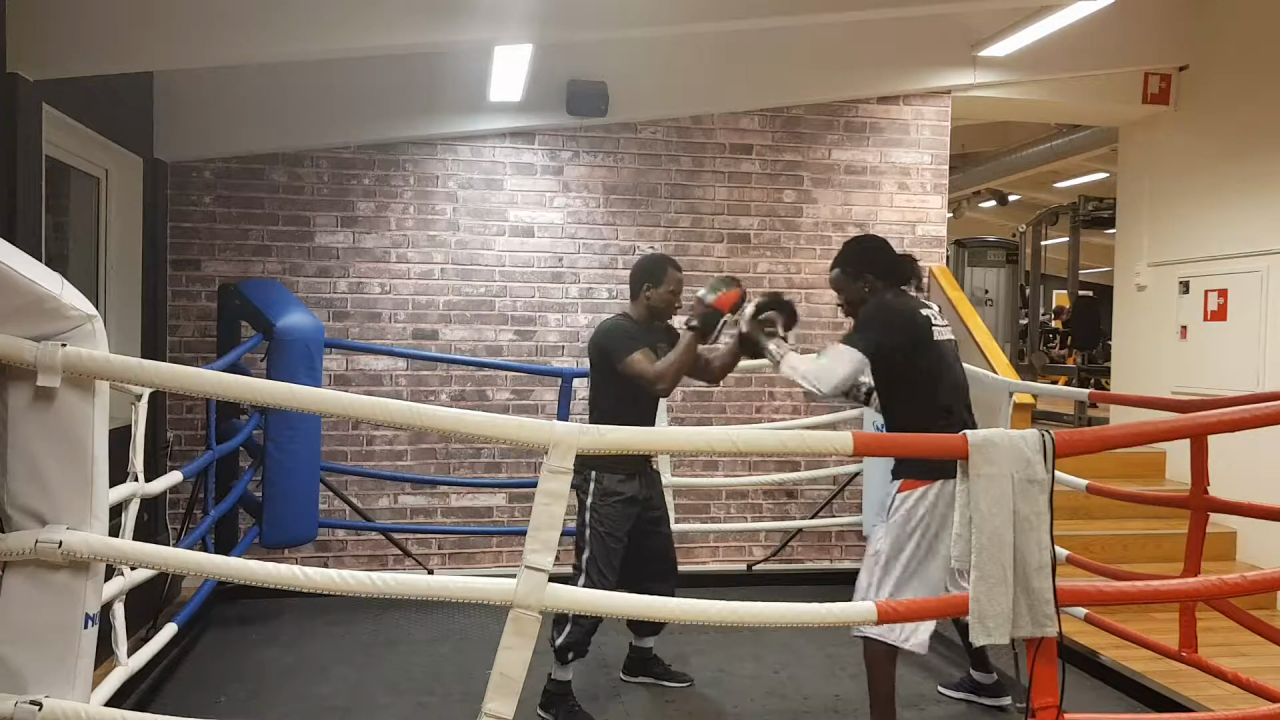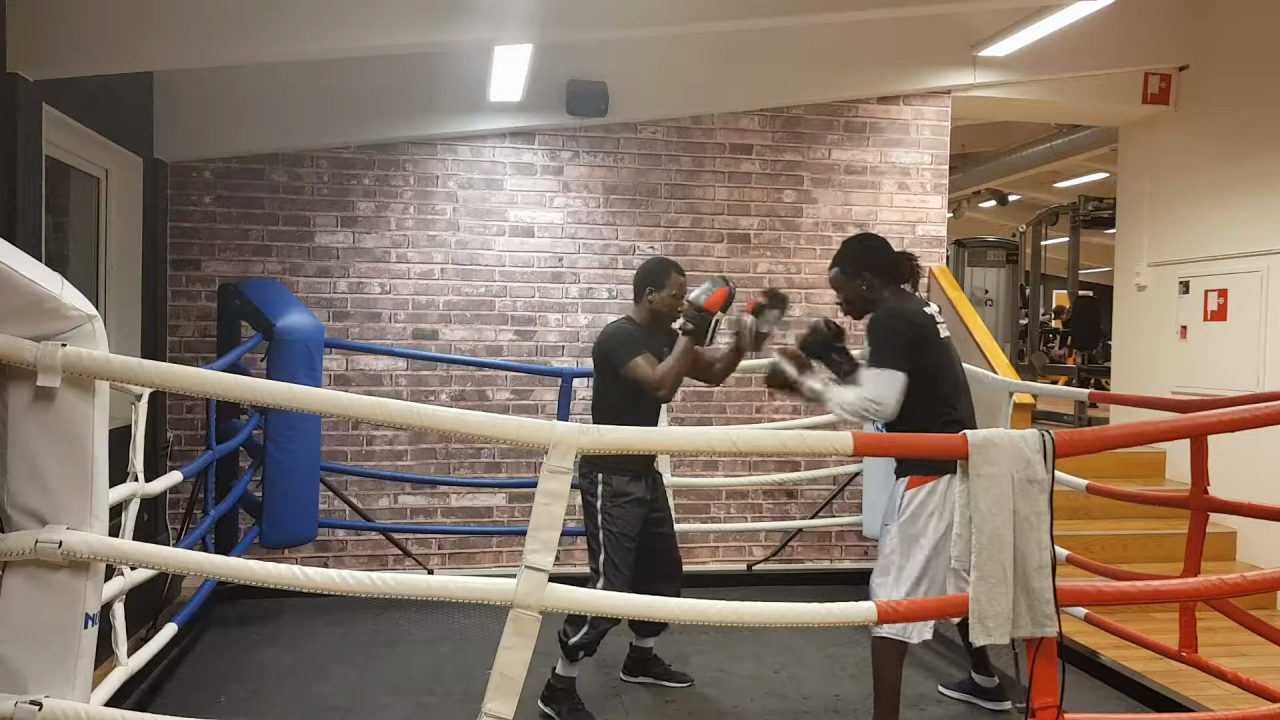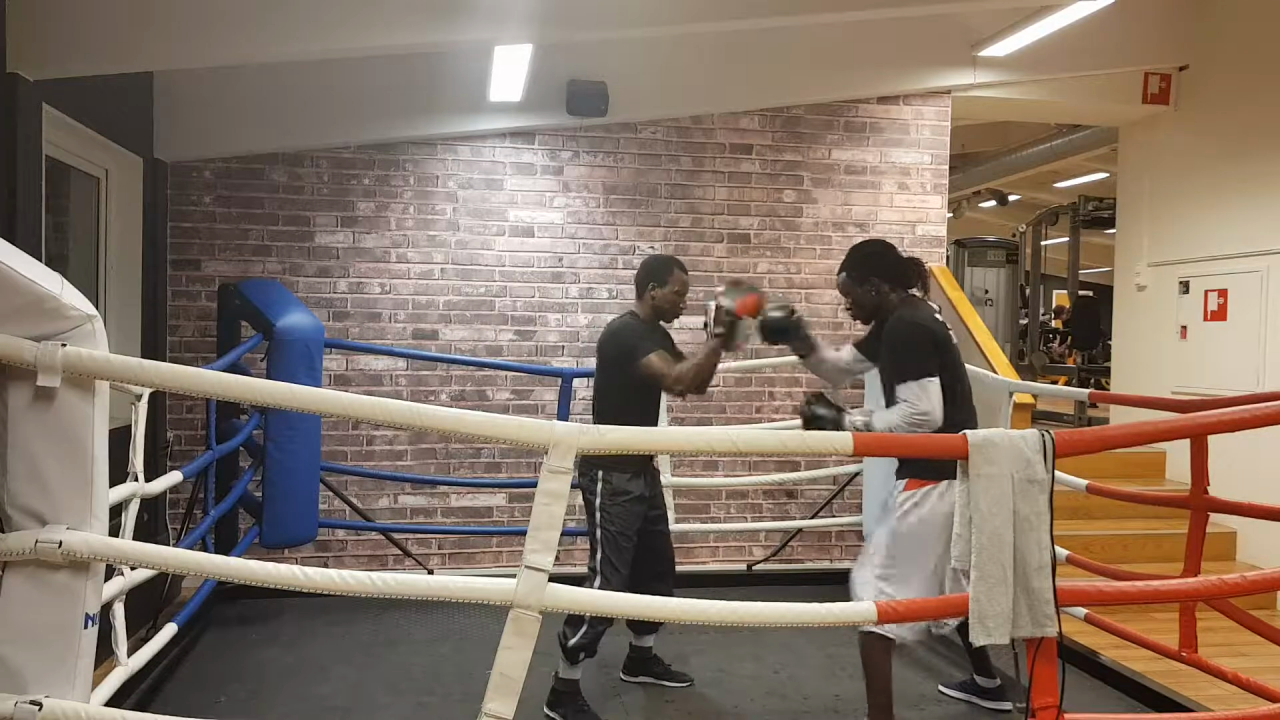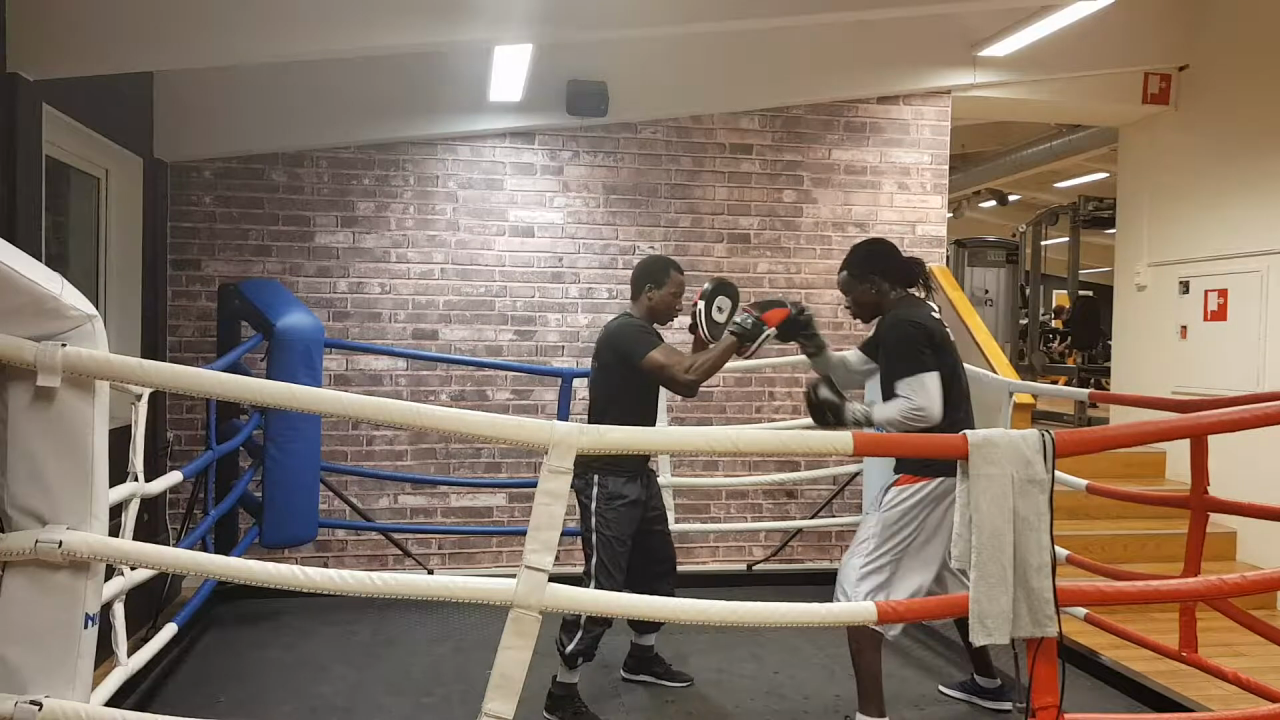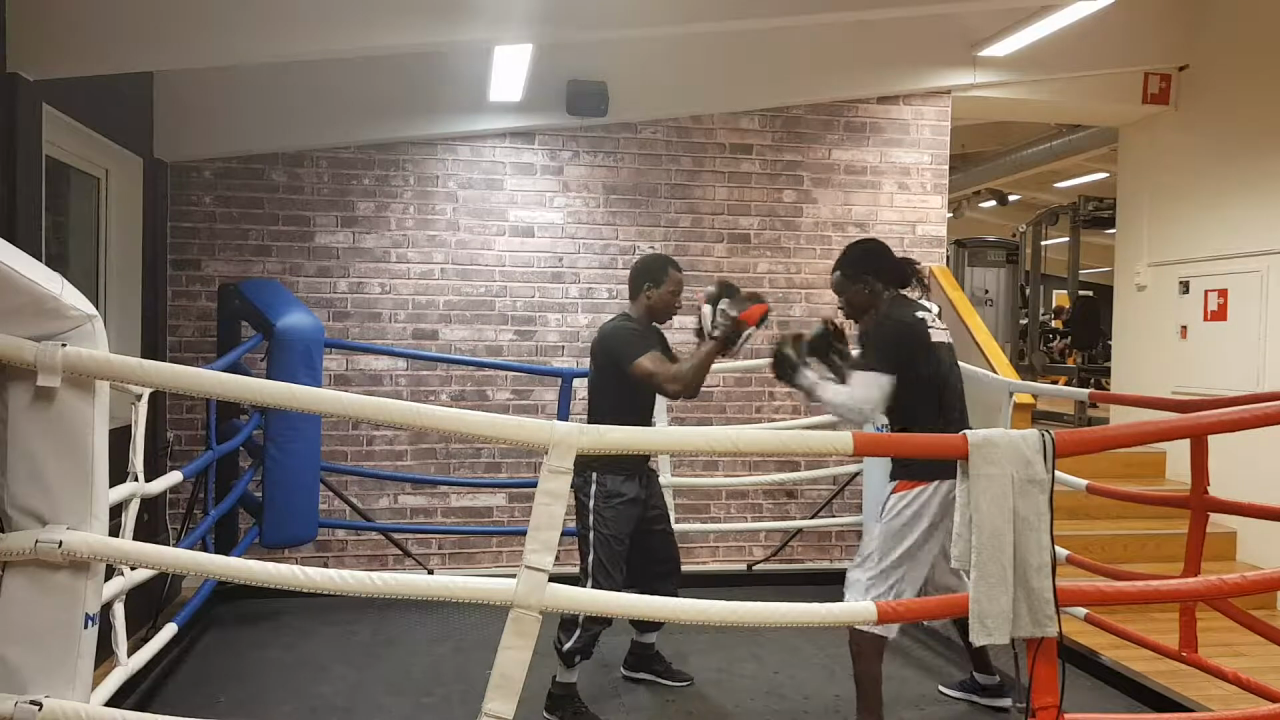
dt=0.1s
person 1, frame 1
left shoulder: (884, 315)
right shoulder: (921, 312)
left elbow: (828, 379)
left wrist: (770, 343)
right wrist: (861, 386)
left hip: (929, 477)
right hip: (960, 469)
left knee: (883, 594)
right knee: (949, 576)
right ankle: (984, 678)
person 1, frame 2
left shoulder: (892, 319)
right shoulder: (915, 310)
left elbow: (876, 404)
right elbow: (887, 388)
left wrist: (806, 381)
right wrist: (835, 356)
left hip: (932, 472)
right hip: (958, 464)
left knee: (894, 594)
right knee: (950, 577)
person 1, frame 3
left shoulder: (904, 328)
right shoulder: (905, 319)
left elbow: (922, 415)
right elbow: (839, 366)
left wrist: (847, 420)
right wrist: (800, 342)
left hip: (934, 477)
right hip: (959, 473)
left knee: (875, 593)
right knee: (954, 579)
person 1, frame 4
left shoulder: (903, 325)
right shoulder: (908, 317)
left elbow: (922, 410)
right elbow: (851, 370)
left wrist: (849, 413)
right wrist: (813, 344)
left hip: (927, 474)
right hip: (955, 469)
left knee: (860, 584)
right knee: (950, 578)
person 1, frame 5
left shoulder: (888, 324)
right shoulder: (917, 316)
left elbow: (858, 406)
right elbow: (904, 395)
left wrist: (803, 374)
right wrist: (839, 359)
left hip: (923, 477)
right hip: (955, 471)
left knee: (868, 592)
right knee: (945, 580)
right ankle: (986, 681)
person 2, frame 1
left shoulder: (661, 332)
right shoulder: (613, 333)
left elbow: (711, 372)
right elbow: (660, 382)
right wrist: (698, 326)
left hip: (641, 472)
right hip: (605, 476)
left knee: (657, 572)
right knee: (594, 583)
left ankle: (640, 659)
person 2, frame 2
left shoulder: (664, 334)
right shoulder: (618, 337)
left elbow: (713, 373)
right elbow: (662, 386)
left wrist: (747, 337)
right wrist: (694, 331)
left hip: (643, 472)
right hip: (609, 477)
left knee: (662, 572)
right knee: (610, 584)
left ankle: (640, 659)
person 2, frame 3
left shoulder: (655, 333)
right shoulder: (622, 333)
left elbow: (695, 384)
right elbow: (678, 380)
left wrist: (716, 337)
right wrist: (719, 334)
left hip: (640, 469)
right hip: (609, 474)
left knee: (657, 570)
right knee: (608, 581)
left ankle: (641, 657)
person 2, frame 4
left shoulder: (647, 334)
right shoulder: (623, 333)
left elbow: (684, 384)
right elbow: (687, 376)
left wrist: (708, 336)
right wrist: (738, 334)
left hip: (637, 471)
right hip: (606, 477)
left knee: (659, 569)
right knee: (606, 583)
left ankle: (641, 657)
person 2, frame 5
left shoulder: (652, 334)
right shoulder: (618, 335)
left elbow: (691, 386)
right elbow: (674, 384)
left wrist: (714, 331)
right wrist: (718, 338)
left hip: (637, 470)
right hip: (604, 476)
left knee: (661, 568)
right knee: (601, 584)
left ankle: (642, 655)
